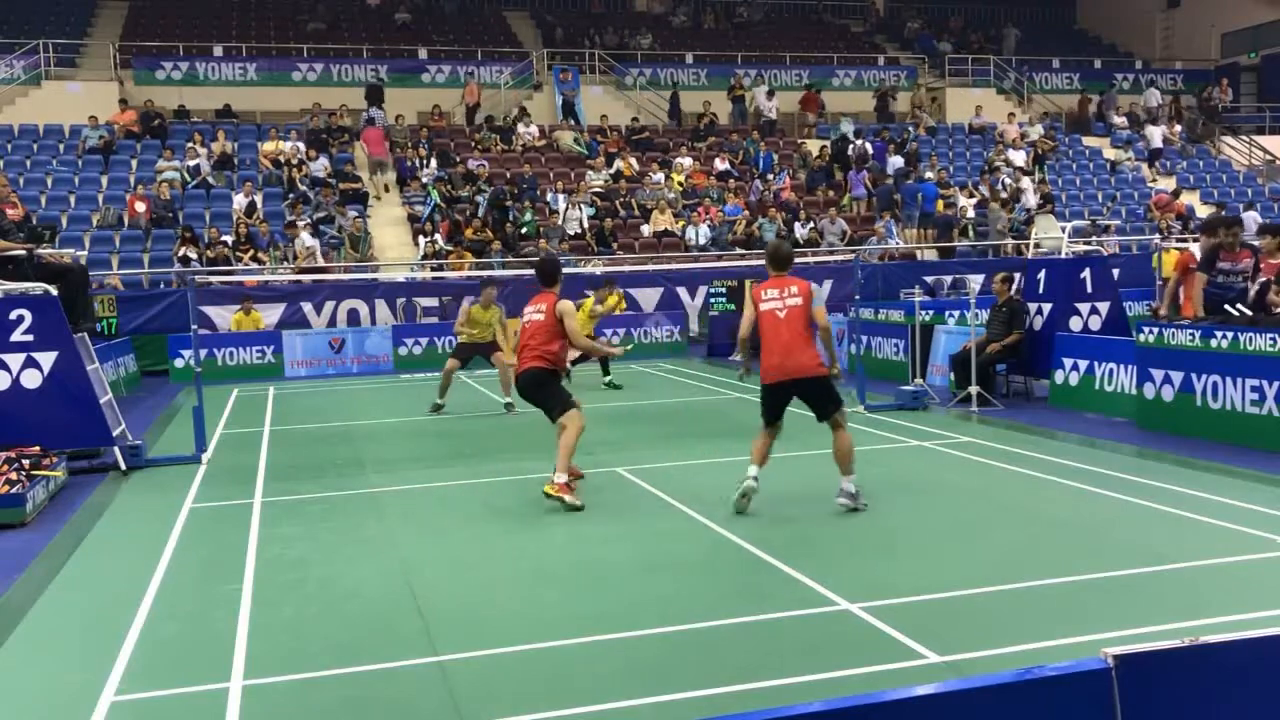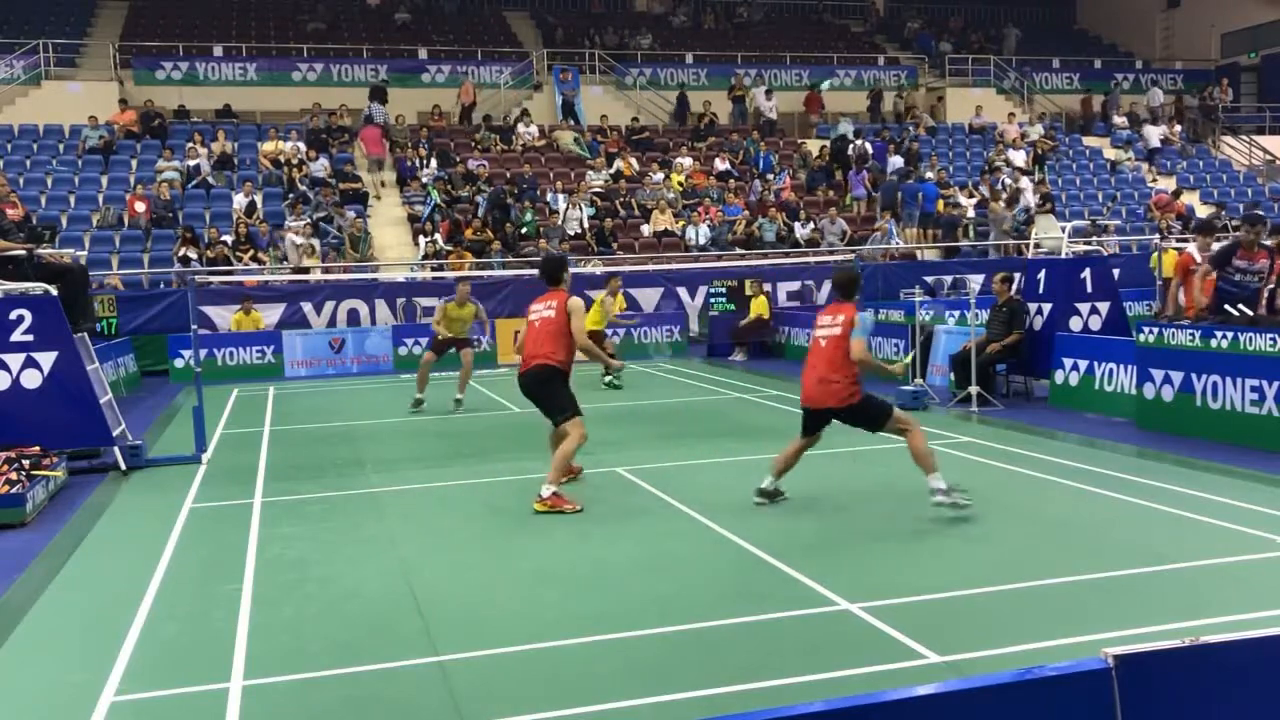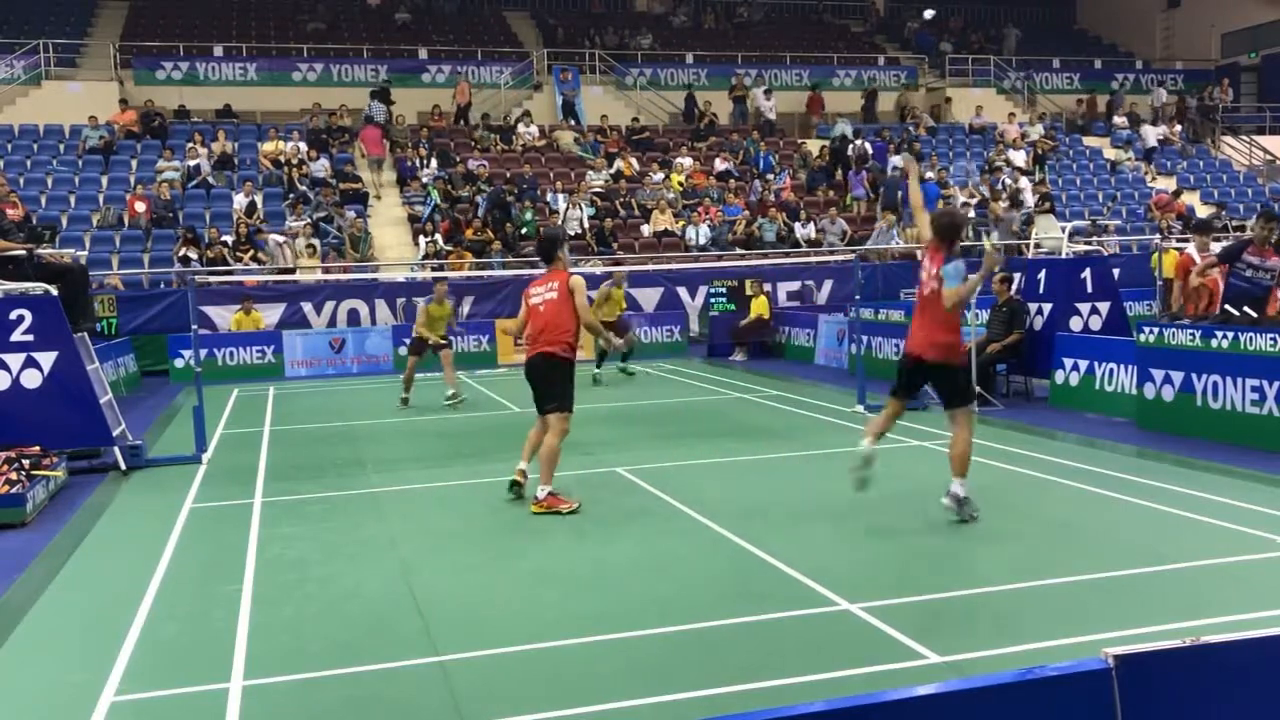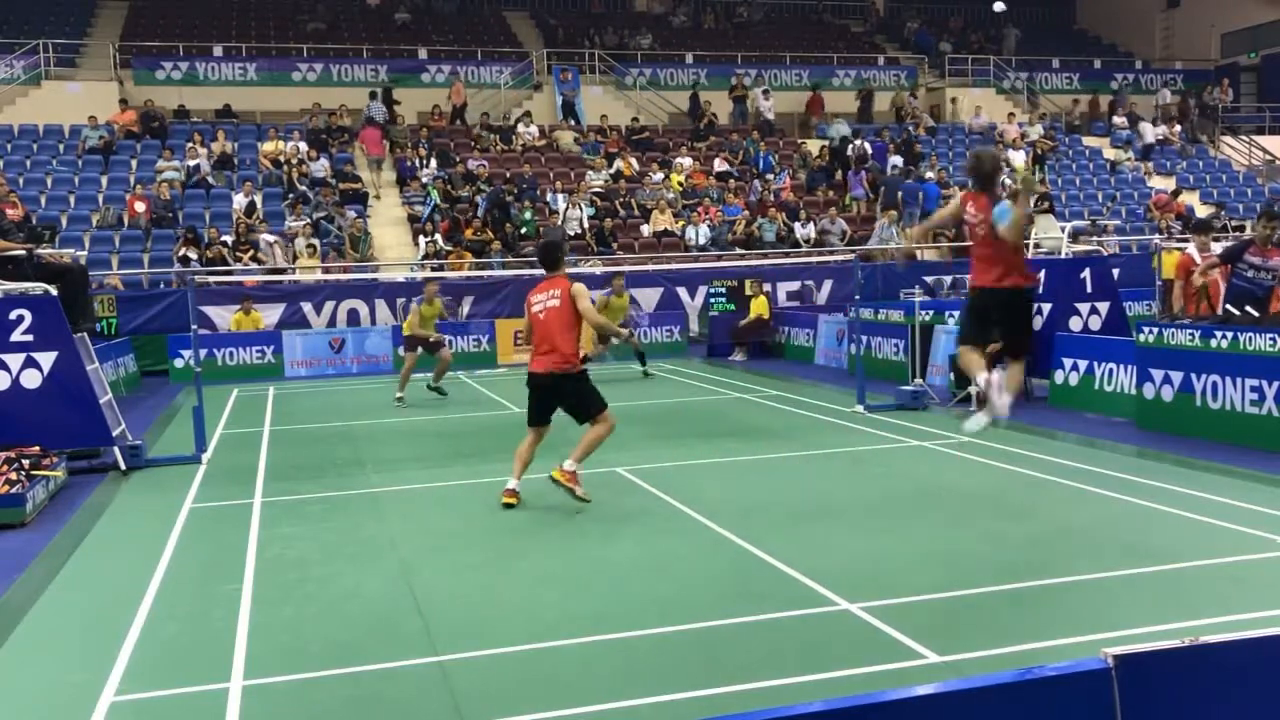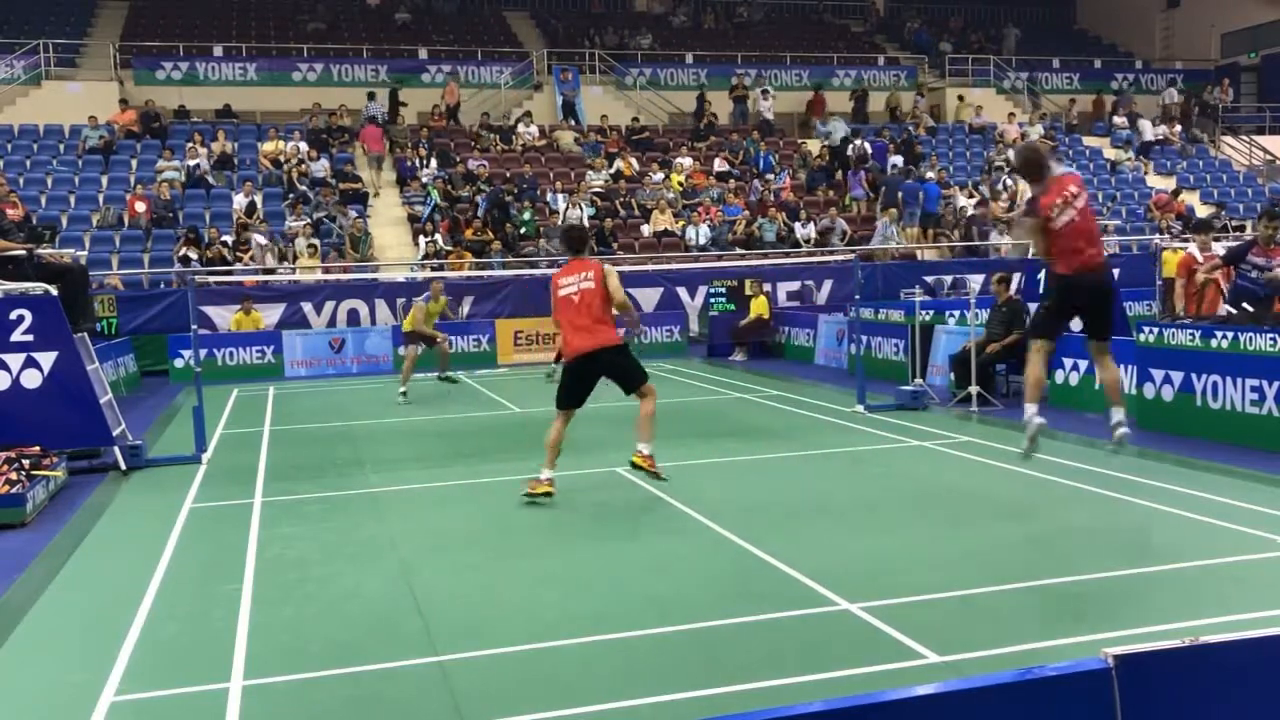
dt=0.2s
person 1, frame 1
left shoulder: (755, 293)
right shoulder: (807, 288)
left elbow: (743, 336)
right elbow: (823, 326)
left wrist: (745, 366)
right wrist: (832, 363)
left hip: (773, 375)
right hip: (807, 372)
left knee: (770, 431)
right knee: (839, 425)
left ankle: (752, 478)
right ankle: (847, 489)
person 1, frame 2
left shoulder: (822, 316)
right shoulder: (857, 316)
right elbow: (857, 355)
right wrist: (887, 368)
left hip: (811, 397)
right hip: (841, 396)
left knee: (806, 440)
right knee: (911, 428)
left ankle: (768, 486)
right ankle: (940, 489)
person 1, frame 3
left shoulder: (930, 249)
right shoulder: (954, 263)
left elbow: (918, 209)
right elbow: (950, 302)
left wrist: (912, 175)
right wrist: (984, 275)
left hip: (915, 350)
right hip: (945, 352)
left knee: (894, 409)
right knee: (962, 421)
left ankle: (867, 448)
right ankle: (958, 493)
person 1, frame 4
left shoulder: (967, 199)
right shoulder: (1000, 206)
left elbow: (933, 222)
right elbow: (1012, 238)
left wrist: (913, 236)
right wrist: (1025, 202)
left hip: (982, 288)
right hip: (1014, 288)
left knee: (968, 351)
right knee: (1016, 363)
left ankle: (988, 383)
right ankle: (998, 404)
person 1, frame 5
left shoulder: (1032, 211)
right shoulder: (1072, 179)
left elbow: (1045, 254)
left hip: (1065, 281)
right hip: (1099, 277)
left knee: (1038, 351)
right knee: (1104, 356)
left ankle: (1032, 417)
right ankle: (1118, 421)
person 2, frame 1
left shoulder: (529, 306)
right shoulder: (562, 304)
left elbow: (517, 345)
right elbow: (579, 342)
right wrist: (611, 351)
left hip: (523, 376)
right hip: (540, 374)
left knee: (569, 407)
right knee: (575, 424)
left ankle: (563, 470)
right ankle: (559, 483)
person 2, frame 2
left shoulder: (533, 306)
right shoulder: (573, 302)
left elbow: (520, 348)
right elbow: (581, 343)
right wrist: (609, 363)
left hip: (527, 375)
right hip: (548, 373)
left knee: (562, 421)
right knee: (577, 433)
left ankle: (562, 468)
right ankle: (548, 495)
person 2, frame 3
left shoulder: (531, 289)
right shoulder: (573, 281)
left elbow: (516, 332)
right elbow: (586, 319)
left wrist: (519, 334)
right wrist: (610, 340)
left hip: (534, 361)
right hip: (557, 358)
left knee: (545, 420)
right knee: (558, 427)
left ankle: (521, 472)
right ankle: (544, 496)
person 2, frame 4
left shoulder: (531, 296)
right shoulder: (574, 288)
right elbow: (594, 320)
right wrist: (620, 332)
left hip: (537, 373)
right hip: (566, 370)
left knee: (535, 433)
right knee: (604, 423)
left ankle: (511, 488)
right ankle: (568, 469)
person 2, frame 5
left shoulder: (556, 278)
right shoulder: (603, 269)
left elbow: (558, 322)
right elbow: (620, 302)
right wrist: (634, 321)
left hip: (575, 354)
right hip: (609, 349)
left knee: (563, 418)
right knee: (648, 394)
left ankle: (545, 479)
right ankle: (643, 453)
